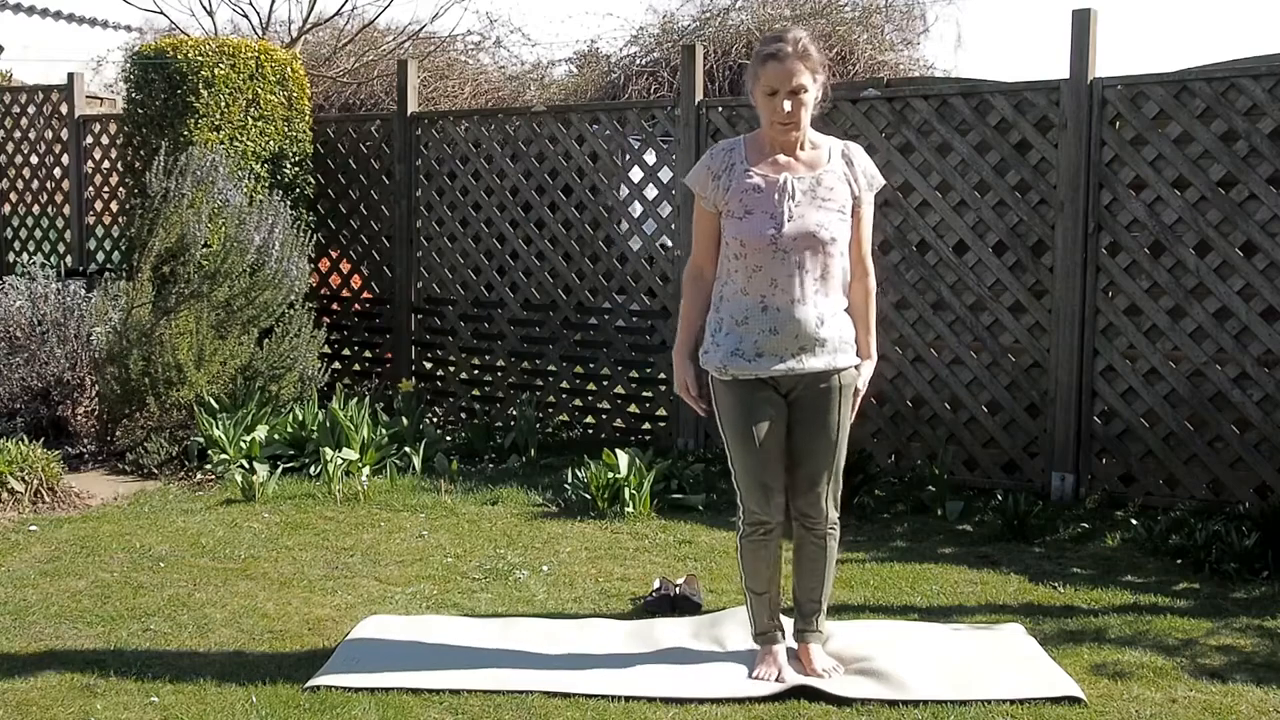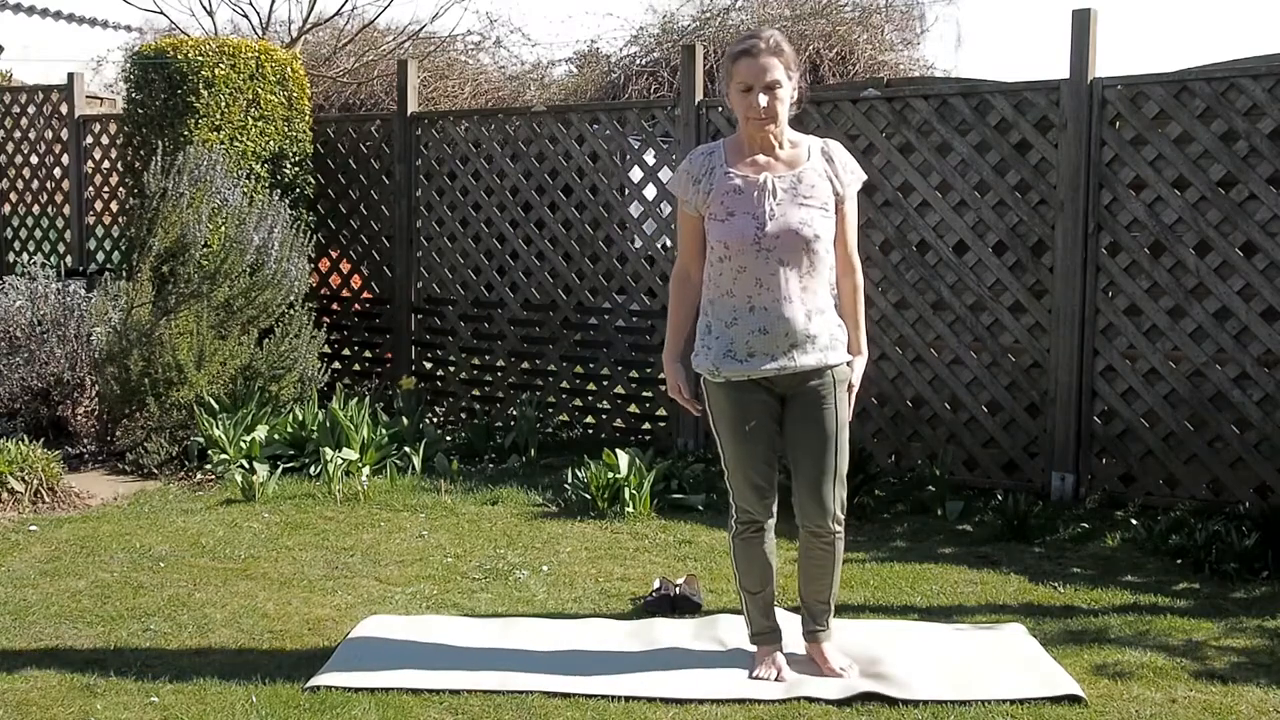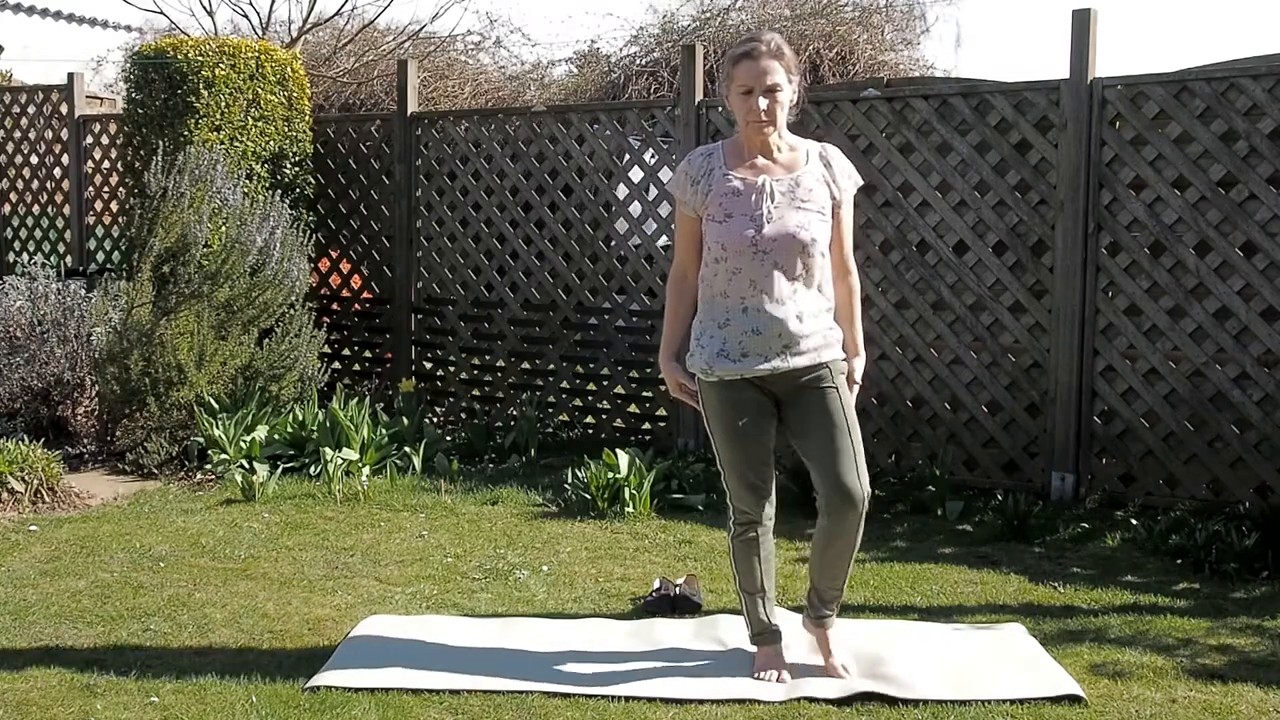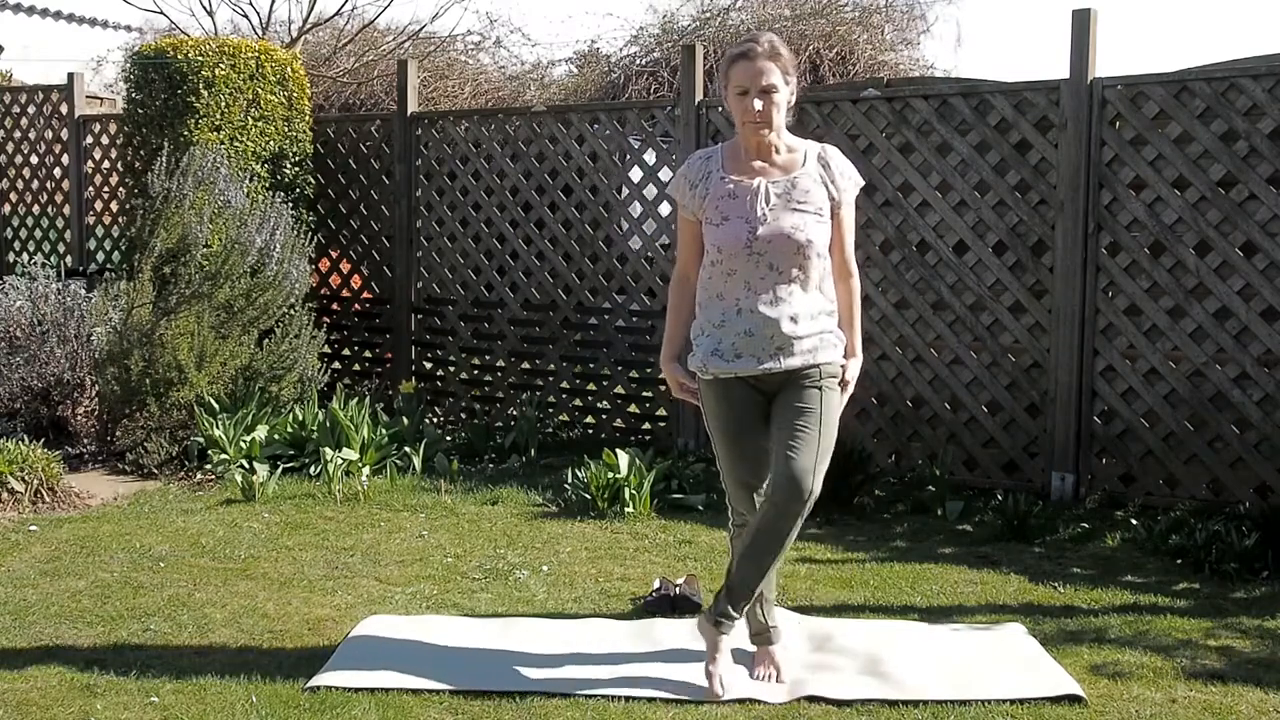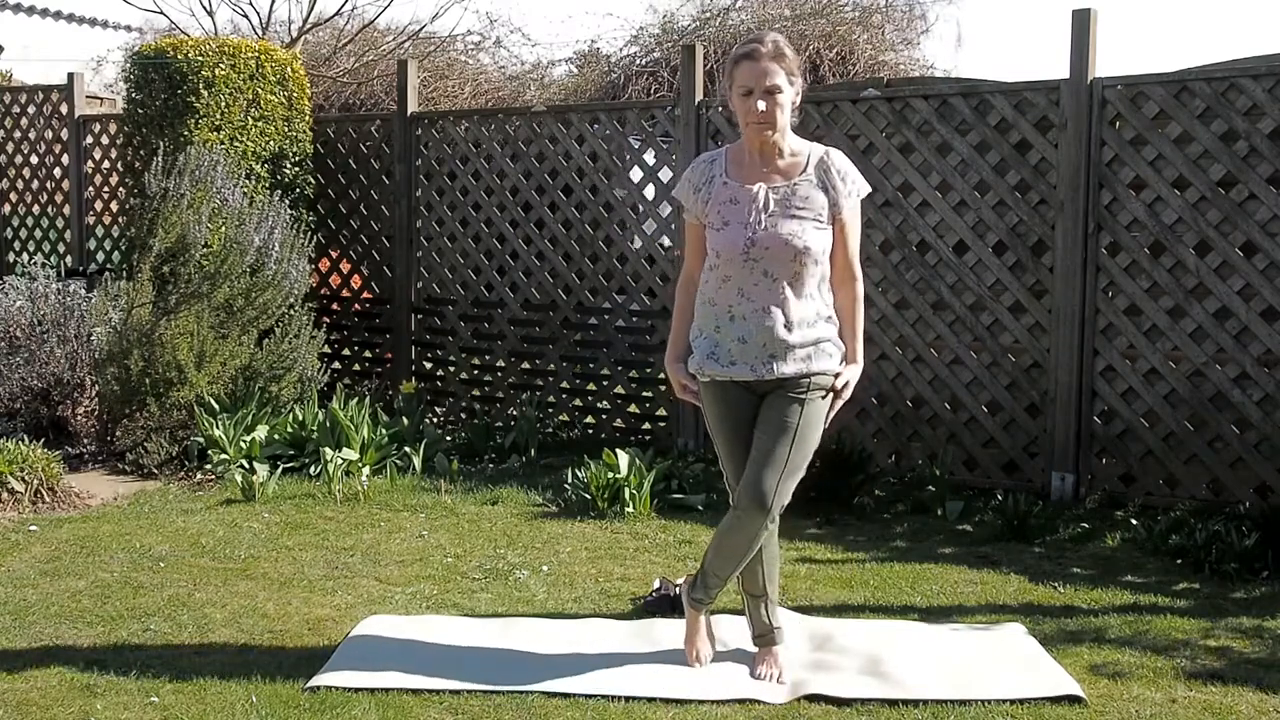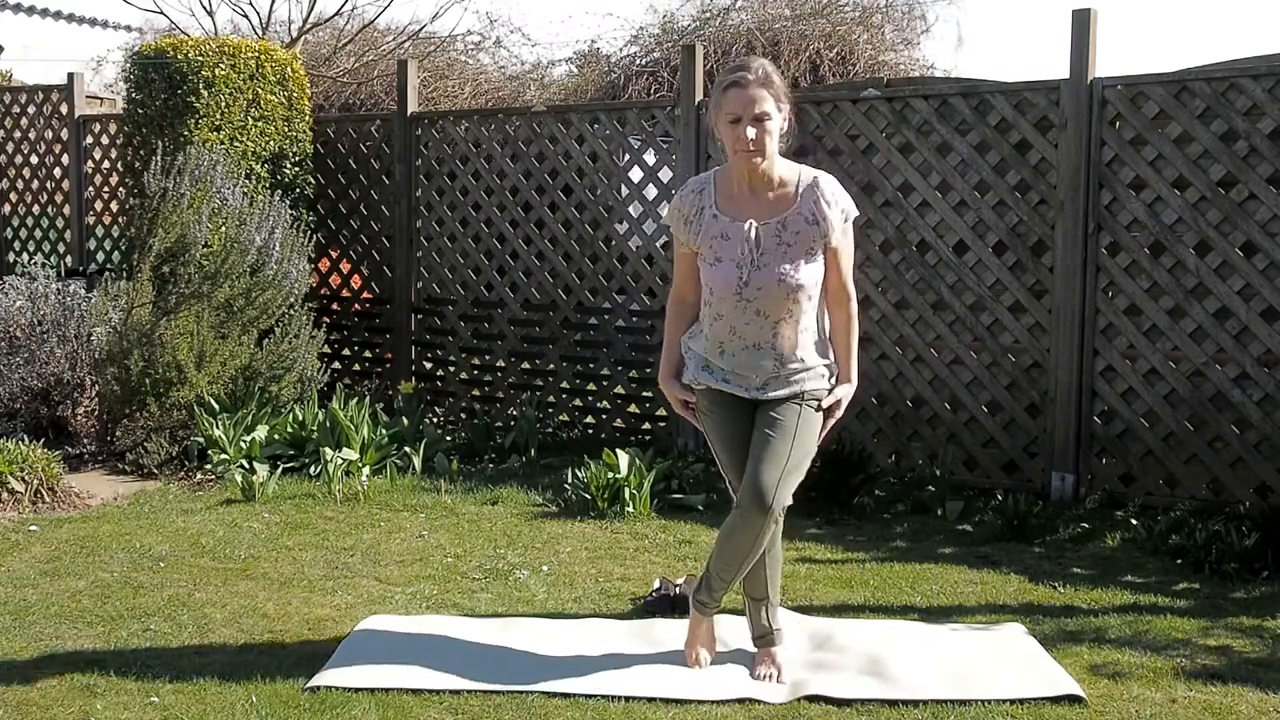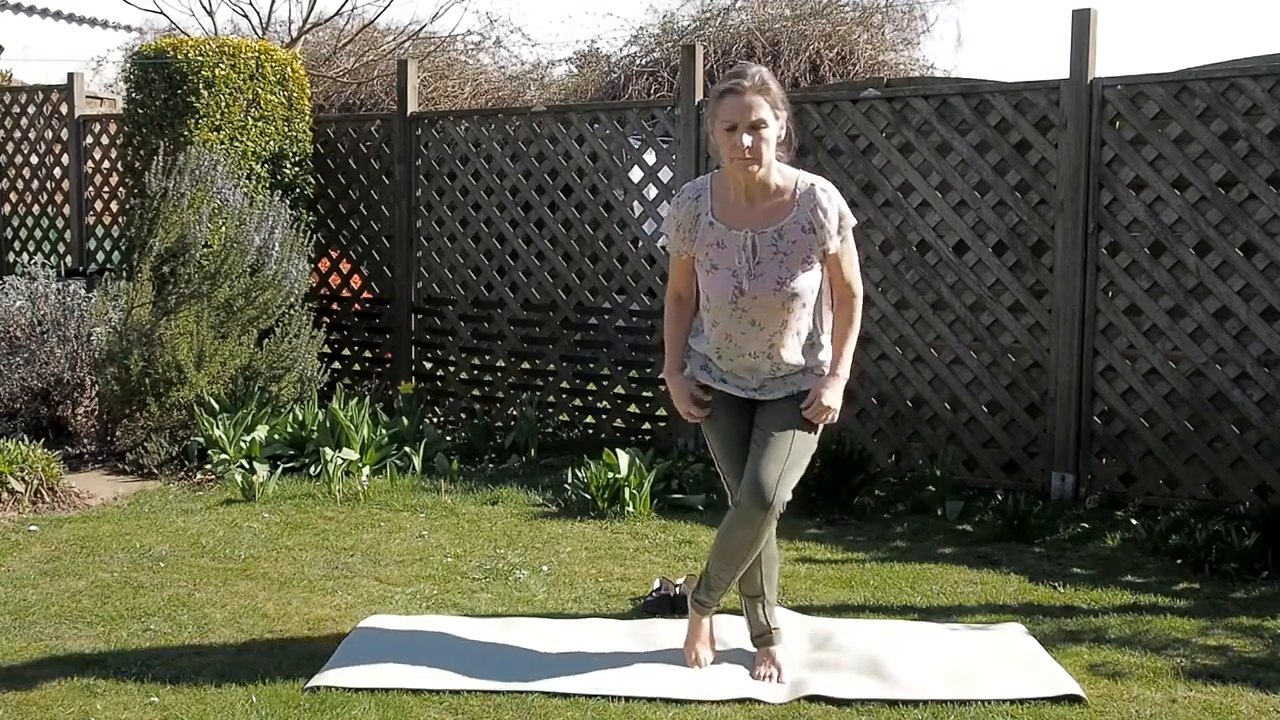
dt=0.7s
person 1, frame 1
left shoulder: (849, 165)
right shoulder: (723, 166)
left elbow: (861, 271)
right elbow: (701, 269)
left wrist: (866, 354)
right wrist: (683, 353)
left hip: (825, 365)
right hip: (741, 367)
left knee: (818, 510)
right knee: (761, 512)
left ankle: (811, 635)
right ankle: (766, 640)
person 1, frame 2
left shoulder: (830, 163)
right shoulder: (703, 170)
left elbow: (847, 267)
right elbow: (688, 272)
left wrist: (858, 350)
right wrist: (674, 356)
left hip: (818, 363)
right hip: (733, 368)
left knee: (824, 511)
right knee: (752, 511)
left ankle: (819, 632)
right ankle: (765, 640)
person 1, frame 3
left shoulder: (827, 167)
right shoulder: (701, 171)
left elbow: (843, 270)
right elbow: (684, 272)
left wrist: (855, 350)
right wrist: (669, 354)
left hip: (812, 360)
right hip: (728, 368)
left knee: (848, 491)
right knee: (750, 509)
left ankle: (820, 614)
right ankle: (765, 637)
person 1, frame 4
left shoulder: (827, 168)
right shoulder: (700, 174)
left elbow: (844, 271)
right elbow: (686, 274)
left wrist: (853, 351)
right wrist: (671, 355)
left hip: (809, 360)
right hip: (726, 366)
left knee: (797, 487)
right knee: (748, 504)
left ankle: (721, 617)
right ankle: (763, 636)
person 1, frame 5
left shoulder: (830, 173)
right shoulder: (705, 176)
left elbow: (847, 276)
right elbow: (692, 275)
left wrist: (853, 357)
right wrist: (675, 353)
left hip: (804, 367)
right hip: (722, 367)
left knee: (762, 501)
right knee: (753, 503)
left ankle: (697, 593)
right ankle: (767, 636)
person 1, frame 6
left shoulder: (821, 196)
right shoulder: (694, 200)
left elbow: (841, 296)
right elbow: (684, 295)
left wrist: (847, 377)
right wrist: (668, 372)
left hip: (797, 384)
right hip: (718, 380)
left knee: (764, 501)
right knee: (756, 504)
left ankle: (704, 600)
right ankle: (767, 637)
person 1, frame 7
left shoulder: (818, 202)
right shoulder: (691, 206)
left elbow: (848, 294)
right elbow: (679, 294)
left wrist: (836, 378)
right wrist: (674, 373)
left hip: (796, 385)
right hip: (718, 382)
left knee: (762, 501)
right knee: (751, 505)
left ankle: (701, 602)
right ankle: (766, 635)
